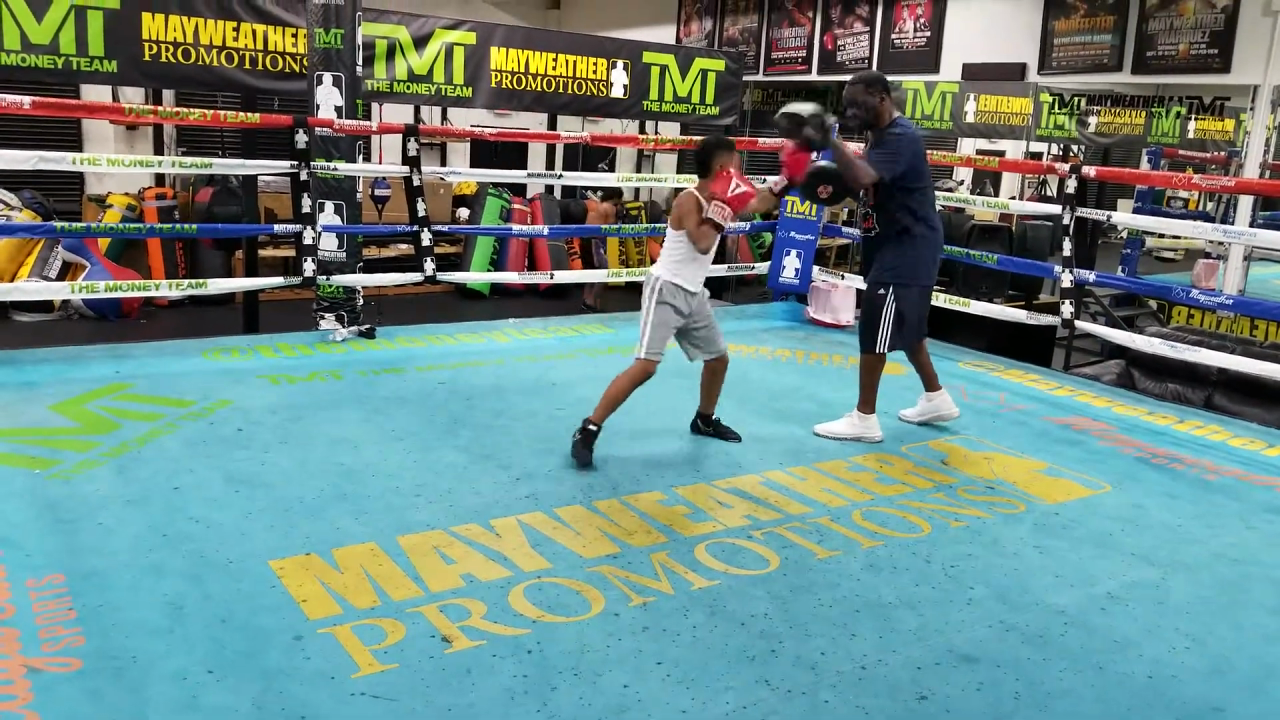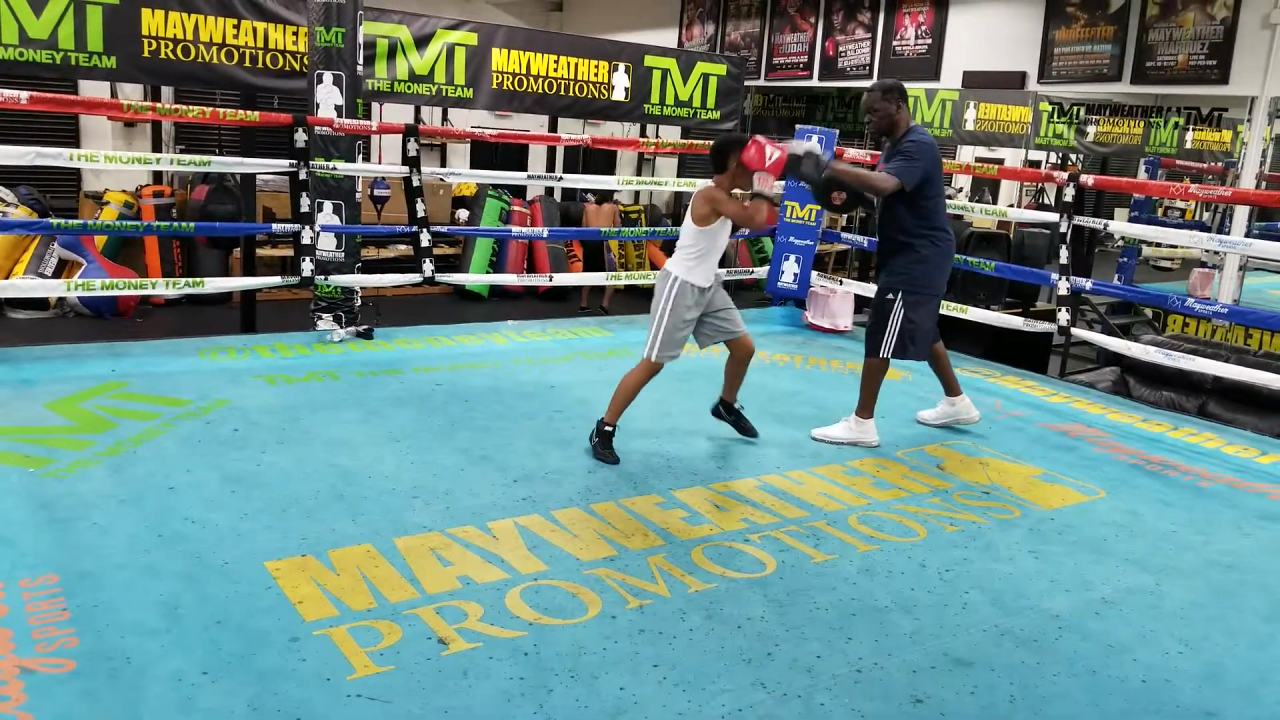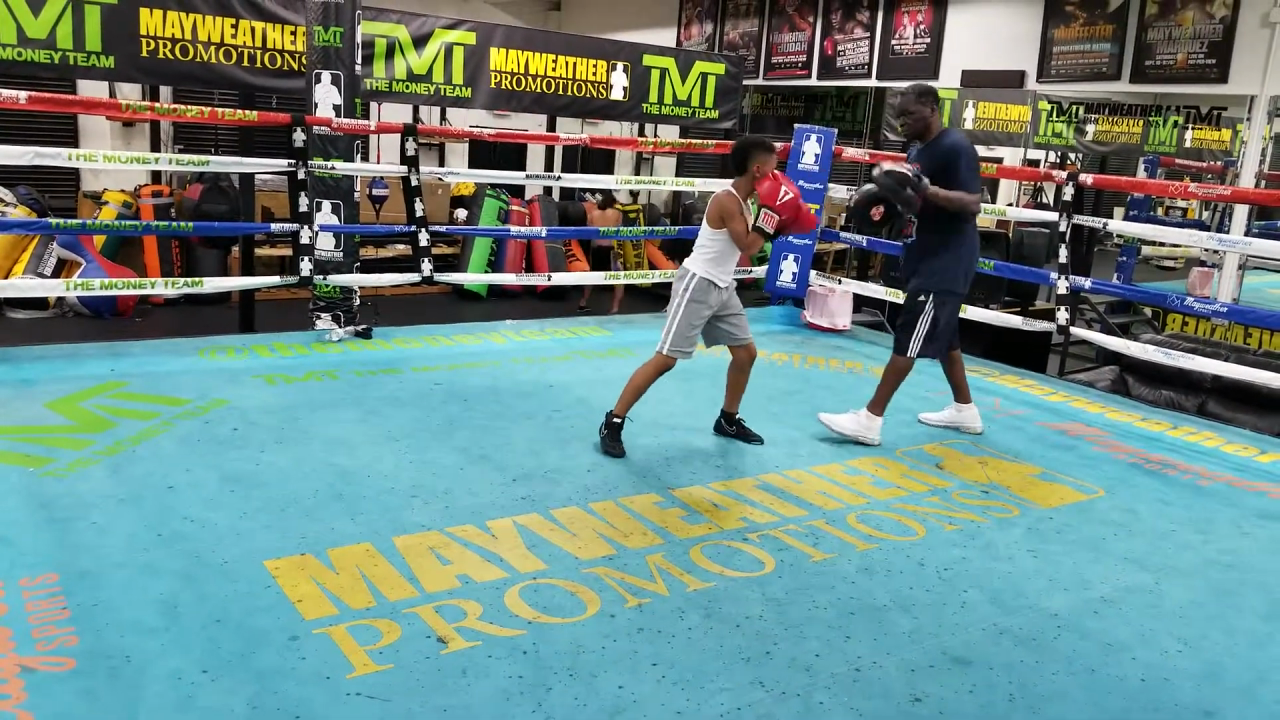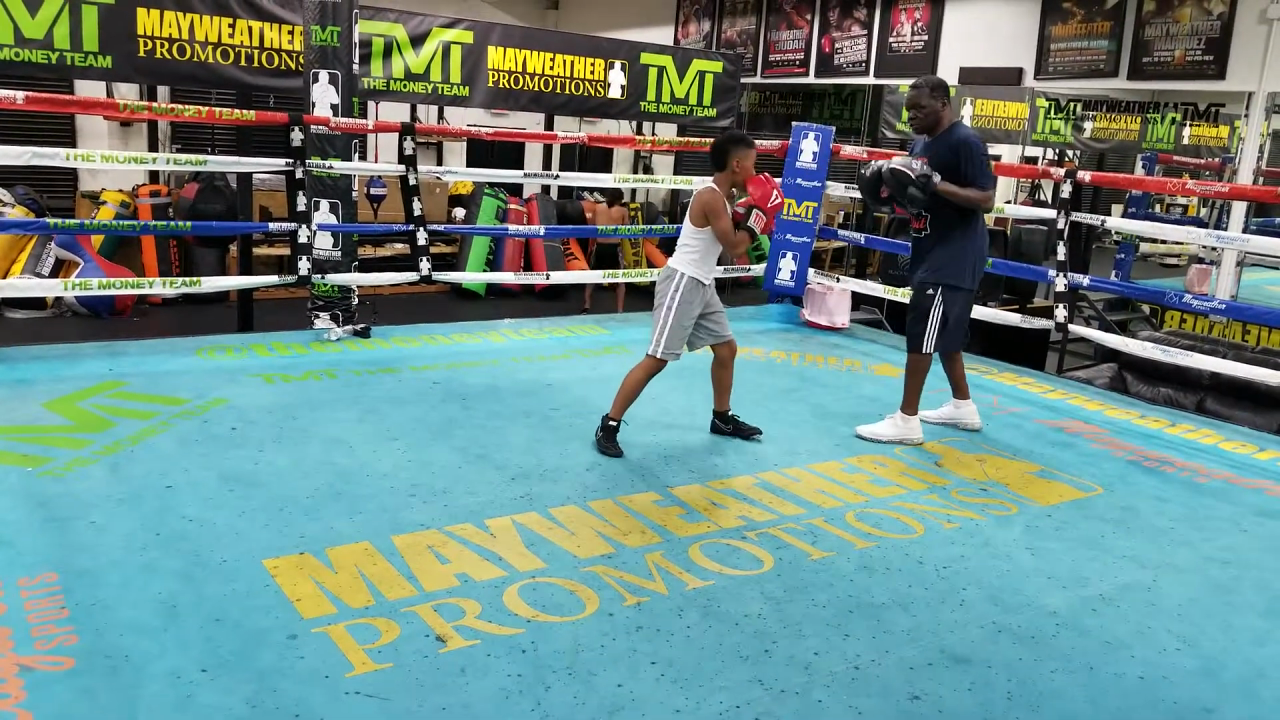
dt=0.3s
person 1, frame 1
left shoulder: (902, 137)
right shoulder: (884, 135)
left elbow: (861, 175)
right elbow: (868, 185)
left wrist: (827, 137)
left hip: (908, 247)
right hip: (902, 245)
left knee: (875, 330)
right knee: (904, 327)
left ankle: (863, 419)
right ankle: (936, 399)
person 1, frame 2
left shoulder: (918, 145)
right shoulder: (897, 143)
left elbow: (885, 185)
right elbow: (885, 194)
left wrist: (827, 167)
right wrist: (851, 196)
left hip: (920, 255)
right hip: (913, 253)
left knee: (882, 336)
right knee: (922, 330)
left ankle: (862, 423)
right ankle: (957, 403)
person 1, frame 3
left shoulder: (956, 148)
right shoulder: (919, 150)
left elbow: (972, 204)
left wrist: (923, 188)
right wrist: (887, 196)
left hip: (948, 259)
right hip: (925, 256)
left knee: (908, 337)
right knee: (941, 333)
left ankle: (870, 418)
right ankle: (964, 411)
person 1, frame 4
left shoulder: (966, 142)
right shoulder: (921, 143)
left elbow: (985, 201)
left wrist: (935, 184)
right wrist: (894, 184)
left hip: (956, 254)
right hip: (931, 251)
left knee: (921, 332)
right knee: (946, 330)
left ankle: (906, 420)
right ankle: (962, 407)
person 2, frame 1
left shoulder: (710, 199)
right shoulder: (689, 200)
left elbow: (751, 206)
right elbow: (702, 245)
right wrist: (723, 206)
left hip: (694, 293)
right hip: (665, 290)
left knee: (718, 359)
right knee: (645, 367)
left ankle: (705, 420)
right ankle: (587, 431)
person 2, frame 2
left shoulder: (721, 197)
right shoulder: (712, 195)
right elbow: (757, 219)
right wrist: (764, 175)
left hip: (707, 287)
right hip: (680, 285)
left knee: (744, 347)
right knee: (652, 363)
left ankle: (727, 406)
right ankle: (604, 431)
person 2, frame 3
left shoulder: (741, 200)
right shoulder: (727, 200)
left elbow: (746, 240)
right elbow: (748, 247)
left wrist: (783, 220)
right wrist: (772, 210)
left hip: (721, 287)
right hip: (697, 284)
left knee: (746, 352)
right knee: (665, 358)
left ankle: (728, 420)
right ankle: (612, 423)
person 2, frame 4
left shoulder: (720, 195)
right shoulder: (710, 197)
left elbow: (727, 235)
right elbow: (734, 247)
left wrist: (744, 214)
right wrist: (760, 211)
left hip: (702, 284)
right hip: (682, 283)
left knee: (727, 349)
right knee: (656, 359)
left ankle: (722, 418)
right ankle: (608, 426)
